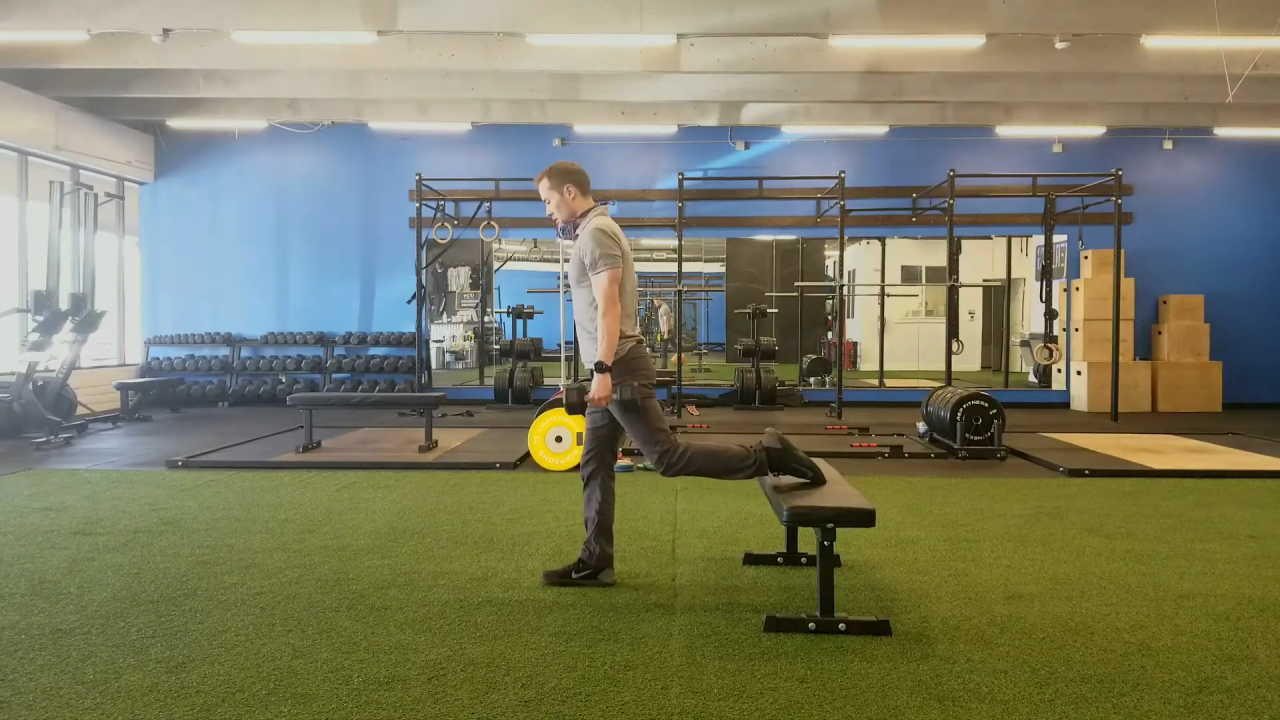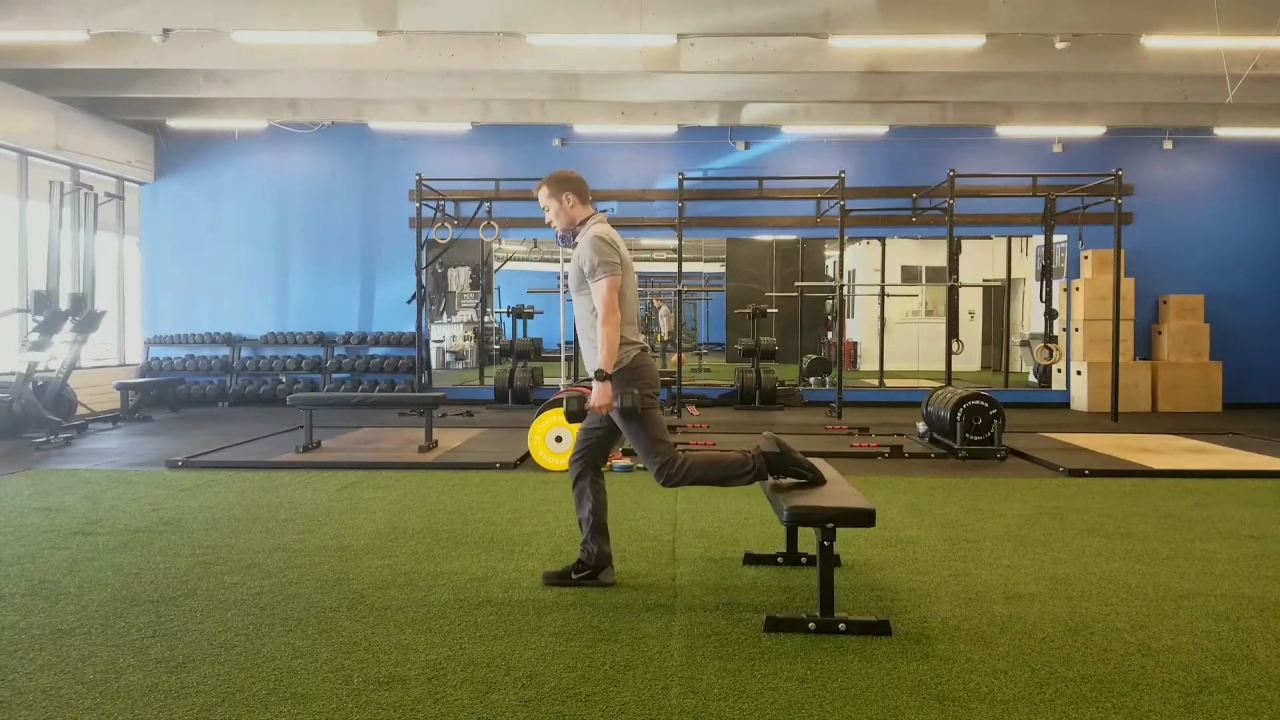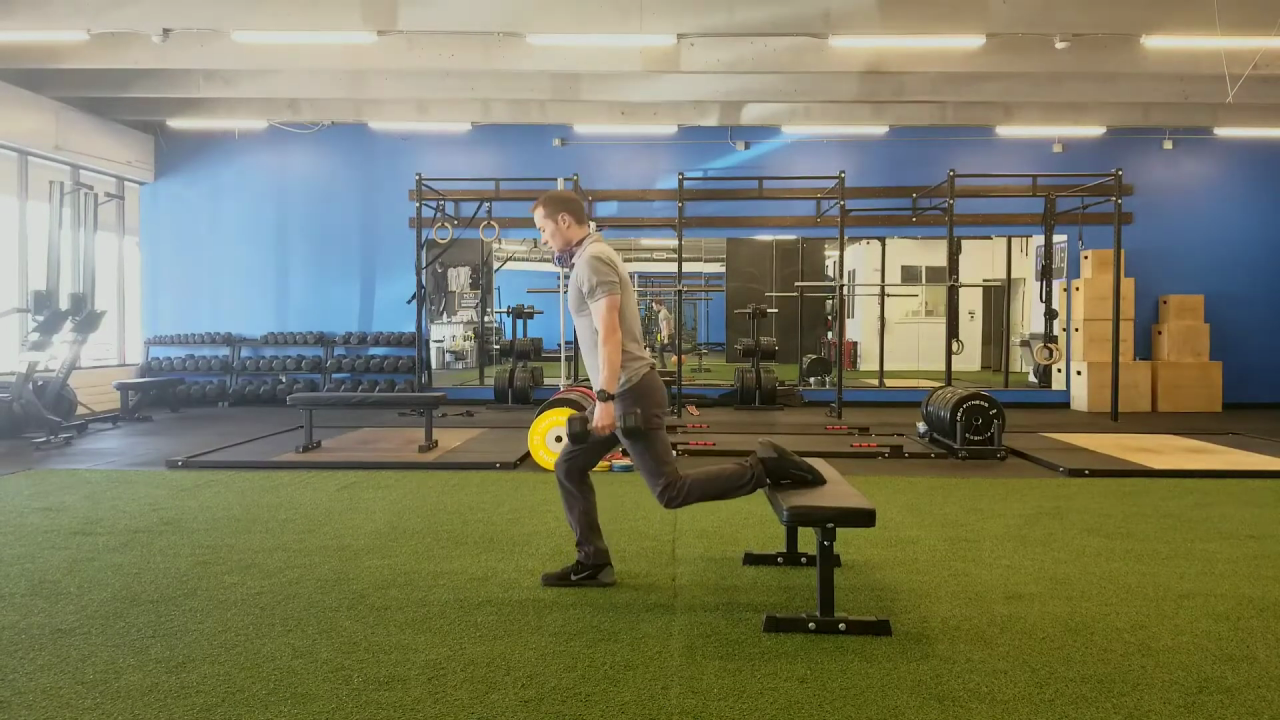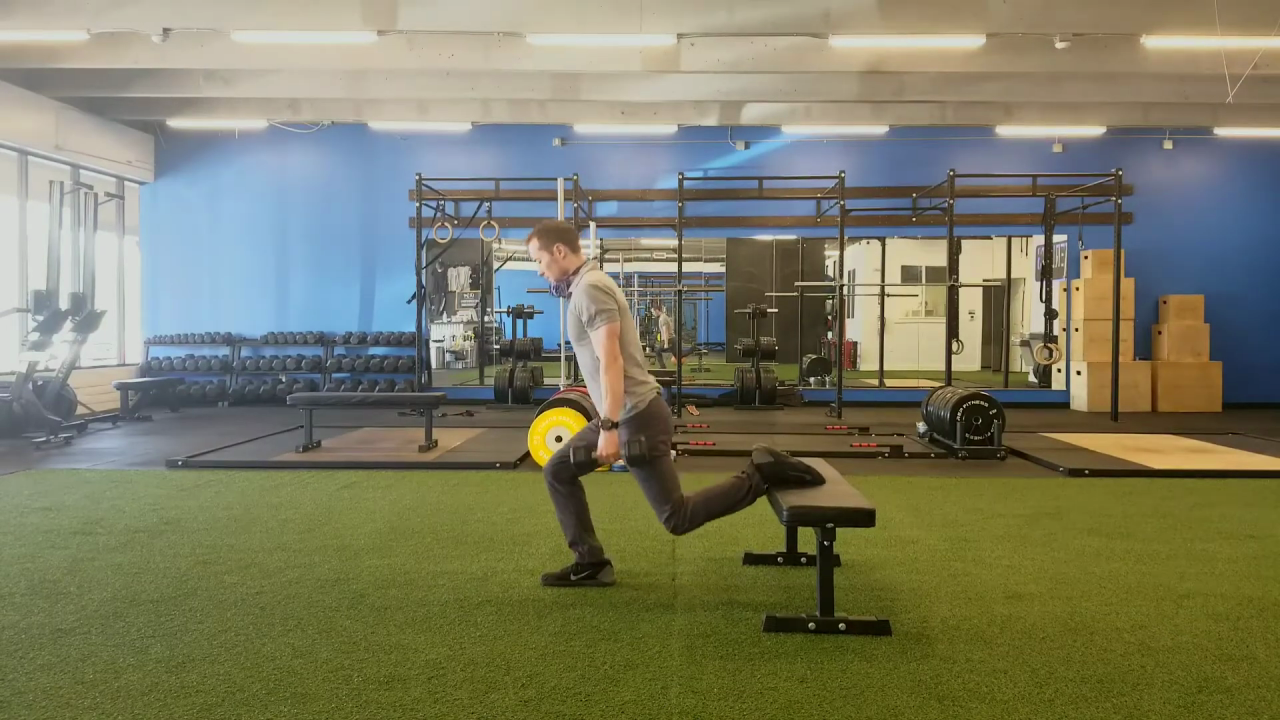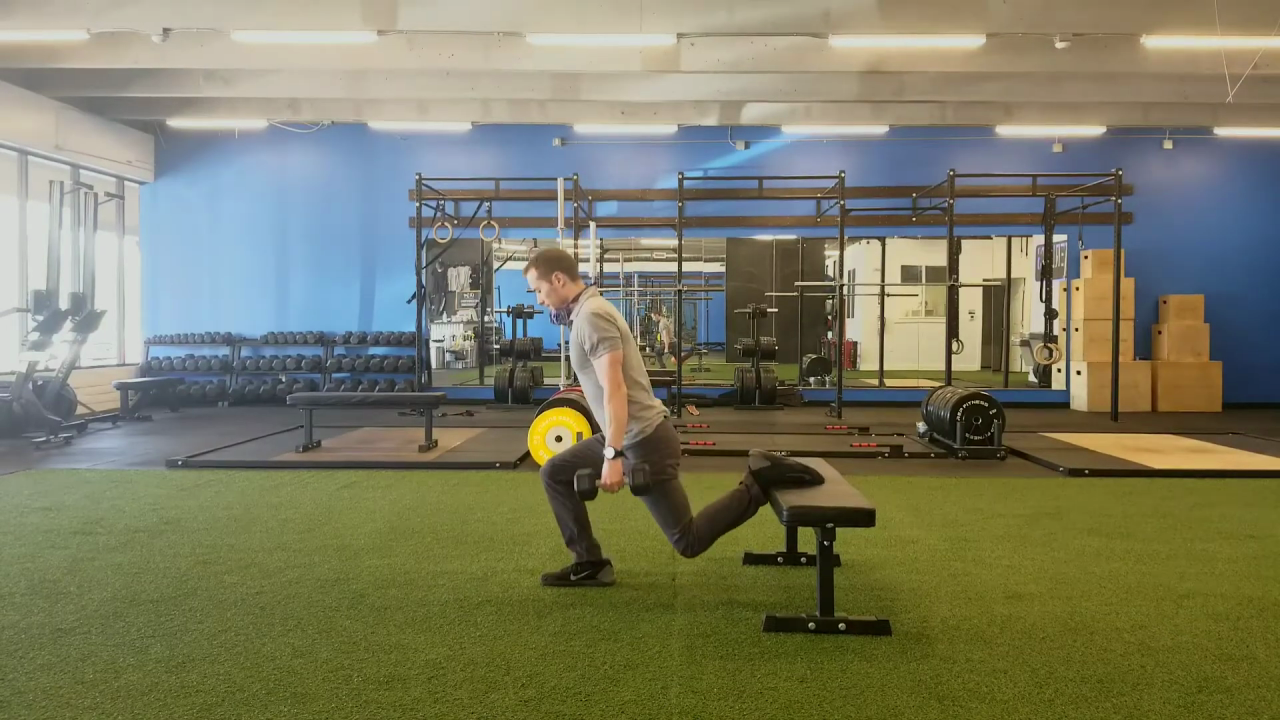
dt=0.2s
person 1, frame 1
left shoulder: (597, 231)
right shoulder: (593, 232)
left elbow: (609, 306)
left wrist: (603, 370)
right wrist: (602, 371)
left hip: (619, 367)
right hip: (611, 368)
left knee: (668, 456)
right knee: (595, 466)
left ankle: (767, 455)
right ankle: (595, 563)
person 1, frame 2
left shoulder: (595, 240)
right shoulder: (593, 239)
left elbow: (609, 314)
left wrist: (602, 378)
right wrist: (603, 378)
left hip: (623, 374)
right hip: (614, 375)
left knee: (667, 467)
right knee: (584, 464)
left ankle: (766, 459)
right ankle: (594, 563)
person 1, frame 3
left shoulder: (592, 260)
right shoulder: (590, 258)
left elbow: (609, 334)
left wrist: (604, 398)
right wrist: (606, 397)
left hip: (631, 392)
right hip: (620, 391)
left knee: (670, 489)
right knee: (570, 467)
left ankle: (765, 466)
right ankle: (593, 564)
person 1, frame 4
left shoulder: (590, 288)
right shoulder: (587, 286)
left elbow: (611, 361)
left wrist: (608, 428)
right wrist: (608, 423)
left hip: (636, 416)
right hip: (622, 414)
left knee: (677, 517)
right knee: (559, 472)
left ankle: (761, 474)
right ankle: (591, 563)
person 1, frame 5
left shoulder: (592, 316)
right shoulder: (588, 312)
left elbow: (614, 389)
left wrist: (612, 456)
right wrist: (611, 448)
left hip: (643, 440)
right hip: (628, 435)
left knee: (688, 540)
right knee: (555, 473)
left ankle: (760, 481)
right ankle: (590, 563)
